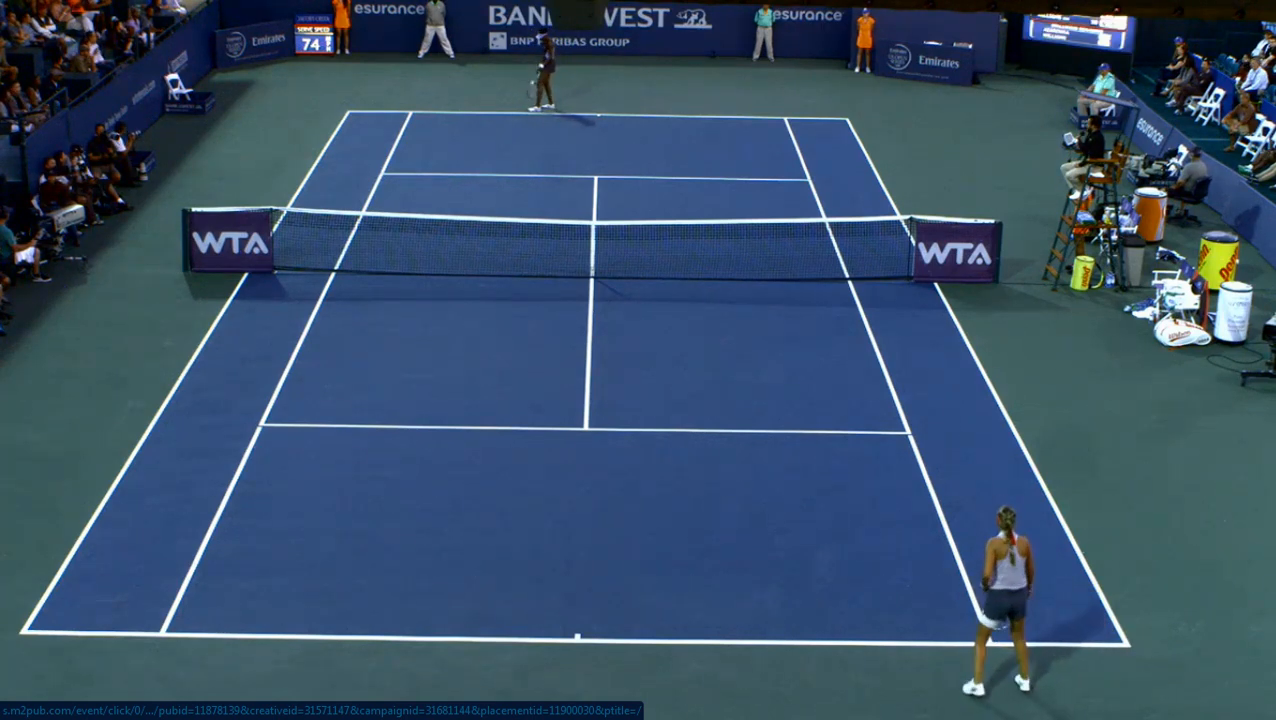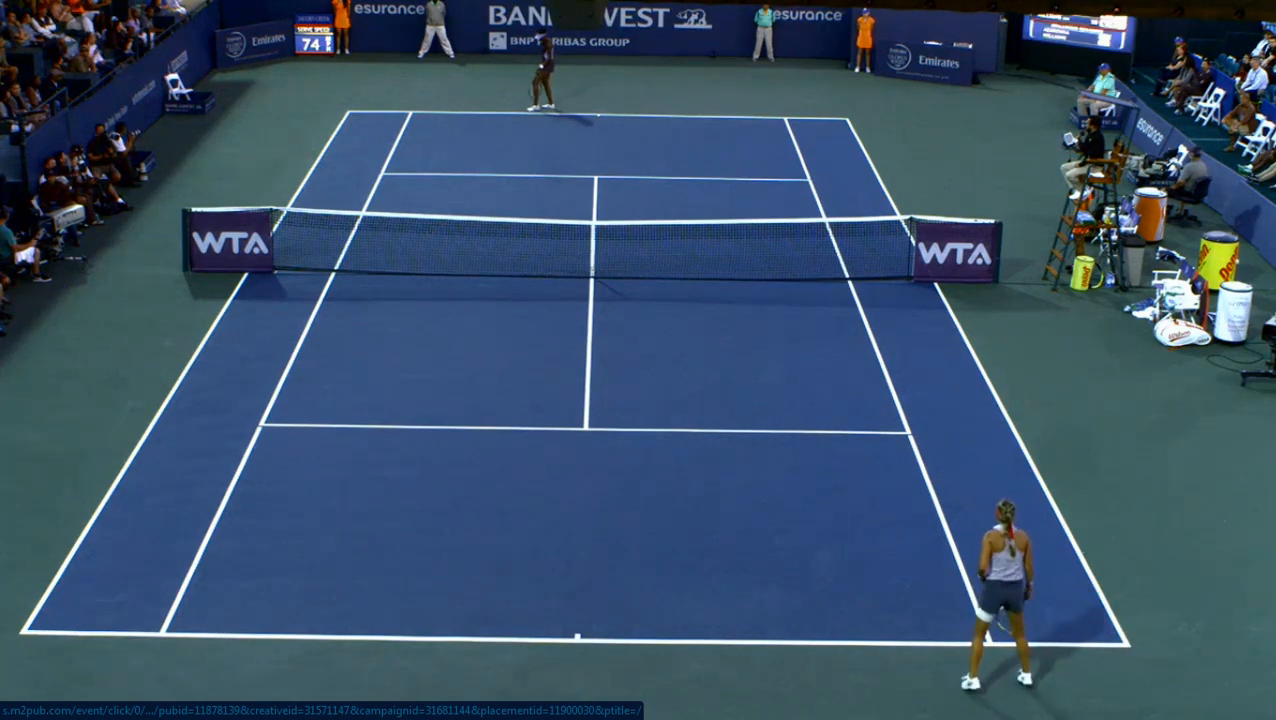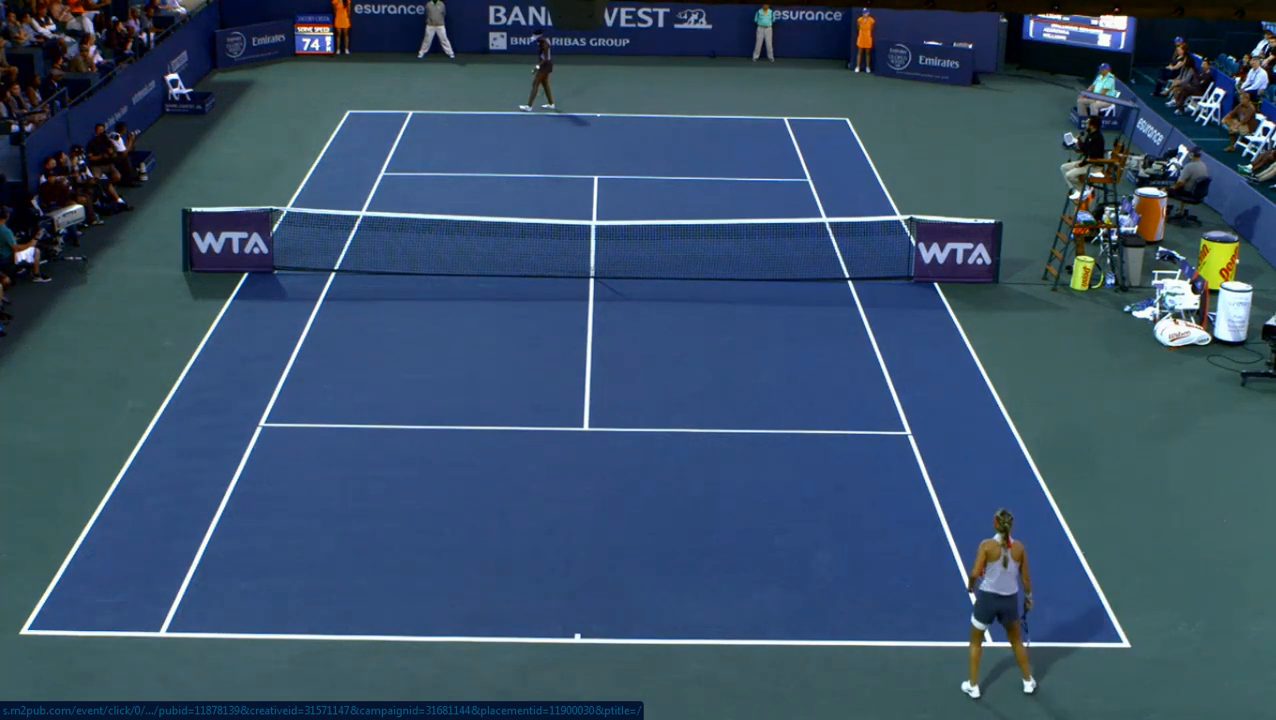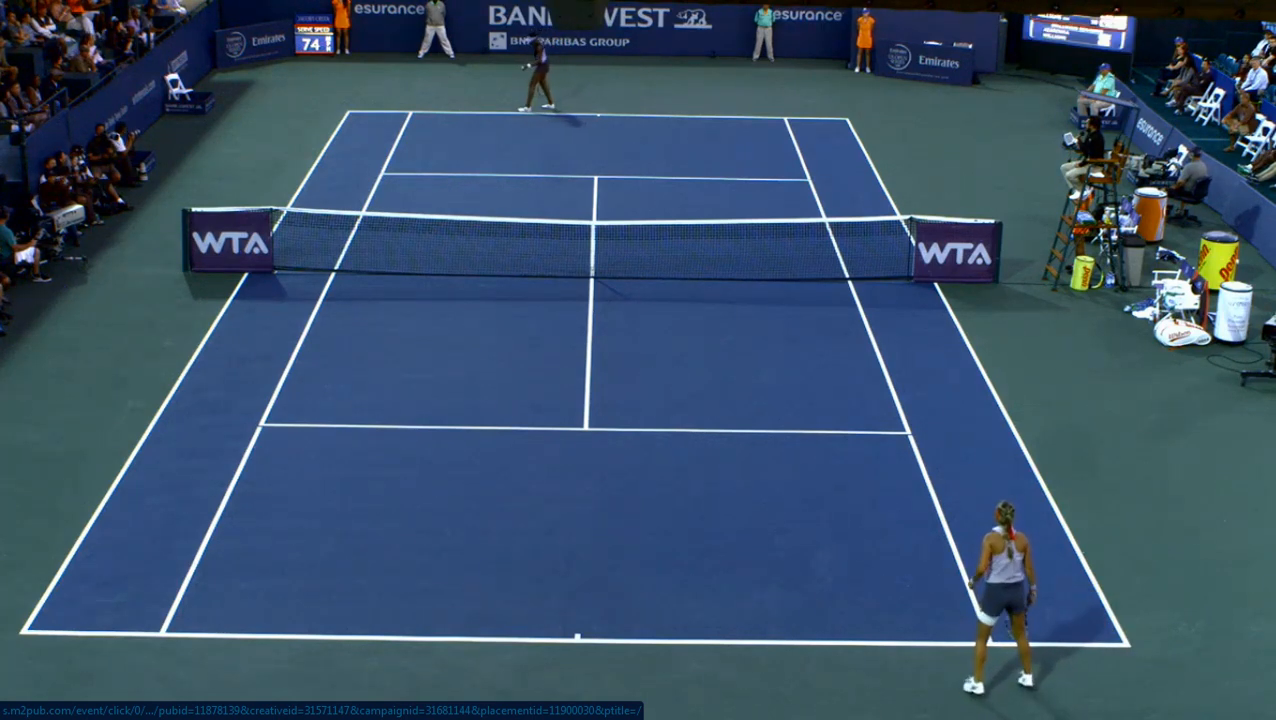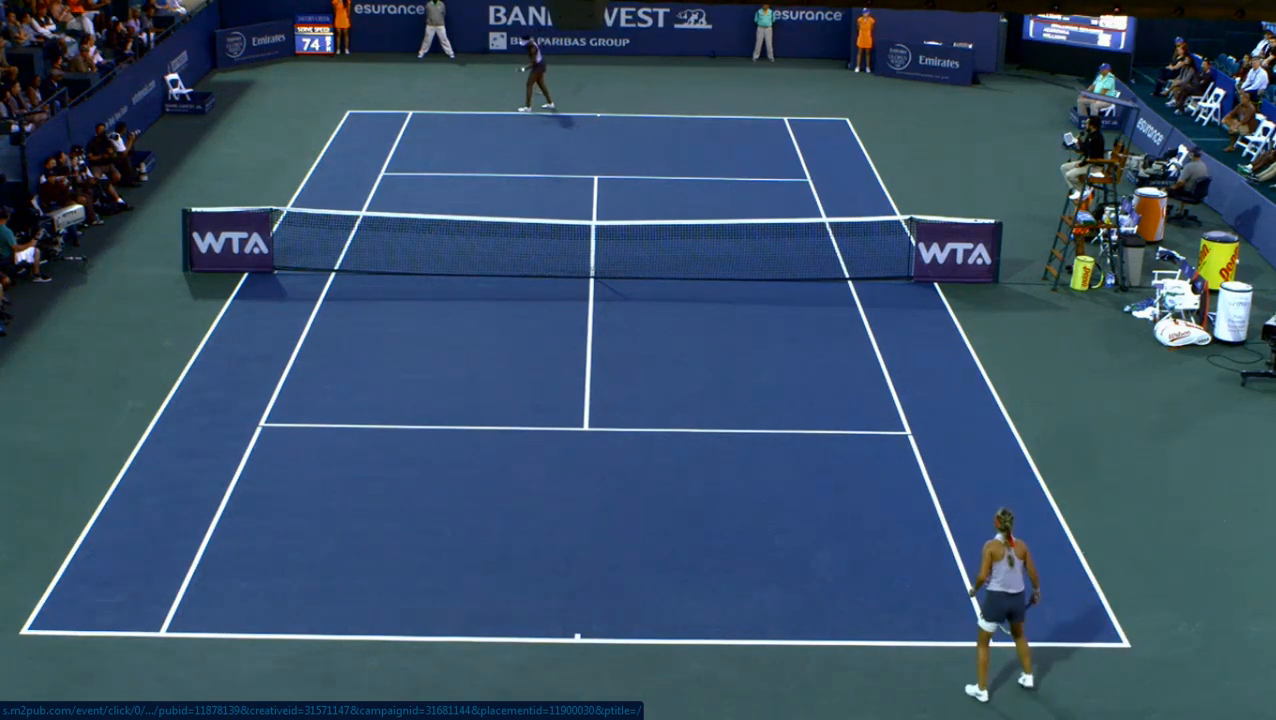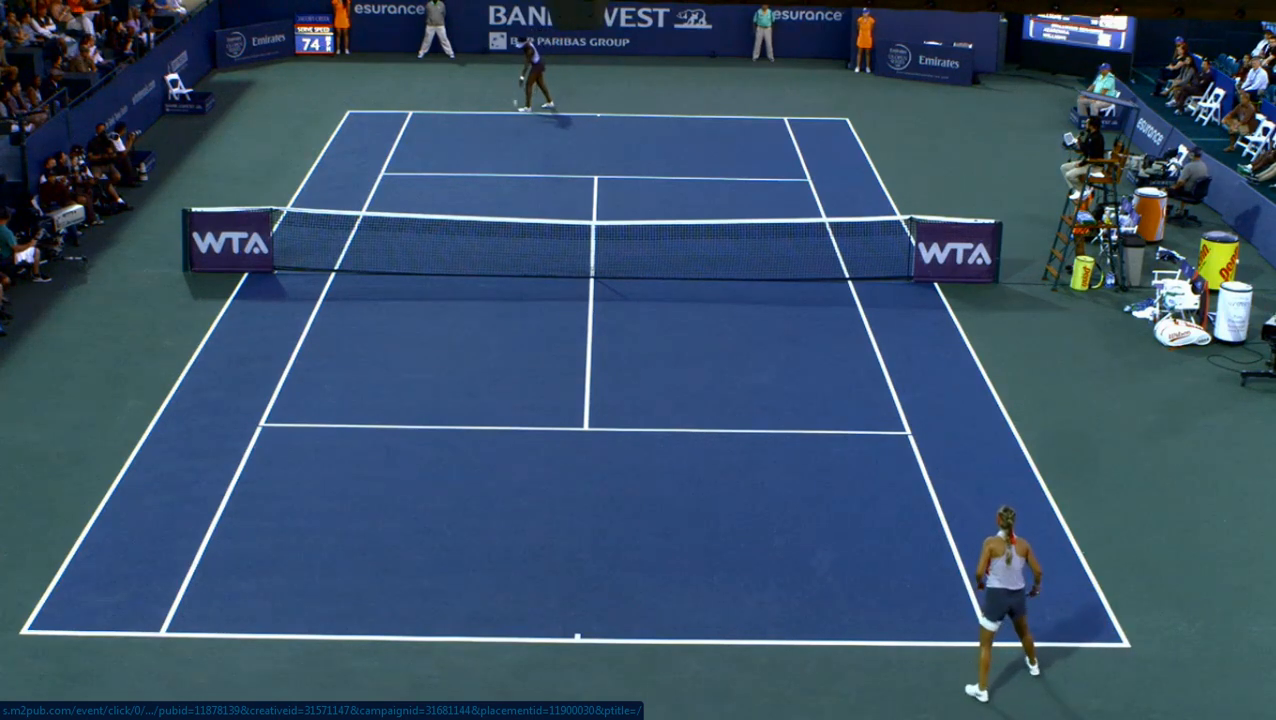
dt=0.2s
person 1, frame 1
left shoulder: (993, 543)
right shoulder: (1024, 542)
left elbow: (987, 574)
right elbow: (1031, 572)
left wrist: (984, 585)
right wrist: (1028, 589)
left hip: (997, 597)
right hip: (1019, 596)
left knee: (981, 641)
right knee: (1019, 638)
left ankle: (977, 684)
right ankle: (1024, 680)
person 1, frame 2
left shoulder: (991, 536)
right shoulder: (1023, 536)
left elbow: (983, 566)
right elbow: (1029, 566)
left wrist: (984, 576)
right wrist: (1029, 585)
left hip: (994, 589)
right hip: (1015, 589)
left knee: (978, 636)
right knee: (1019, 634)
left ankle: (973, 679)
right ankle: (1026, 674)
person 1, frame 3
left shoulder: (986, 546)
right shoulder: (1019, 548)
left elbow: (975, 574)
right elbow: (1025, 577)
left wrist: (971, 585)
right wrist: (1028, 598)
left hip: (987, 599)
right hip: (1010, 600)
left knee: (975, 642)
right knee: (1016, 642)
left ankle: (973, 686)
right ankle: (1028, 682)
person 1, frame 4
left shoulder: (991, 538)
right shoulder: (1022, 539)
left elbow: (982, 568)
right elbow: (1029, 569)
left wrist: (973, 581)
right wrist: (1032, 589)
left hip: (995, 592)
right hip: (1017, 591)
left knee: (982, 639)
right knee: (1021, 635)
left ankle: (978, 683)
right ankle: (1027, 676)
person 1, frame 5
left shoulder: (991, 546)
right shoulder: (1021, 546)
left elbow: (982, 577)
right elbow: (1033, 574)
left wrist: (974, 589)
right wrist: (1036, 592)
left hip: (995, 599)
right hip: (1017, 598)
left knee: (982, 645)
right knee: (1019, 637)
left ankle: (982, 690)
right ankle: (1028, 677)
person 1, frame 6
left shoulder: (991, 542)
right shoulder: (1023, 544)
left elbow: (979, 572)
right elbow: (1038, 571)
left wrist: (980, 584)
right wrist: (1036, 587)
left hip: (996, 596)
right hip: (1018, 595)
left knee: (985, 645)
right knee: (1023, 631)
left ankle: (982, 690)
right ankle: (1033, 664)
